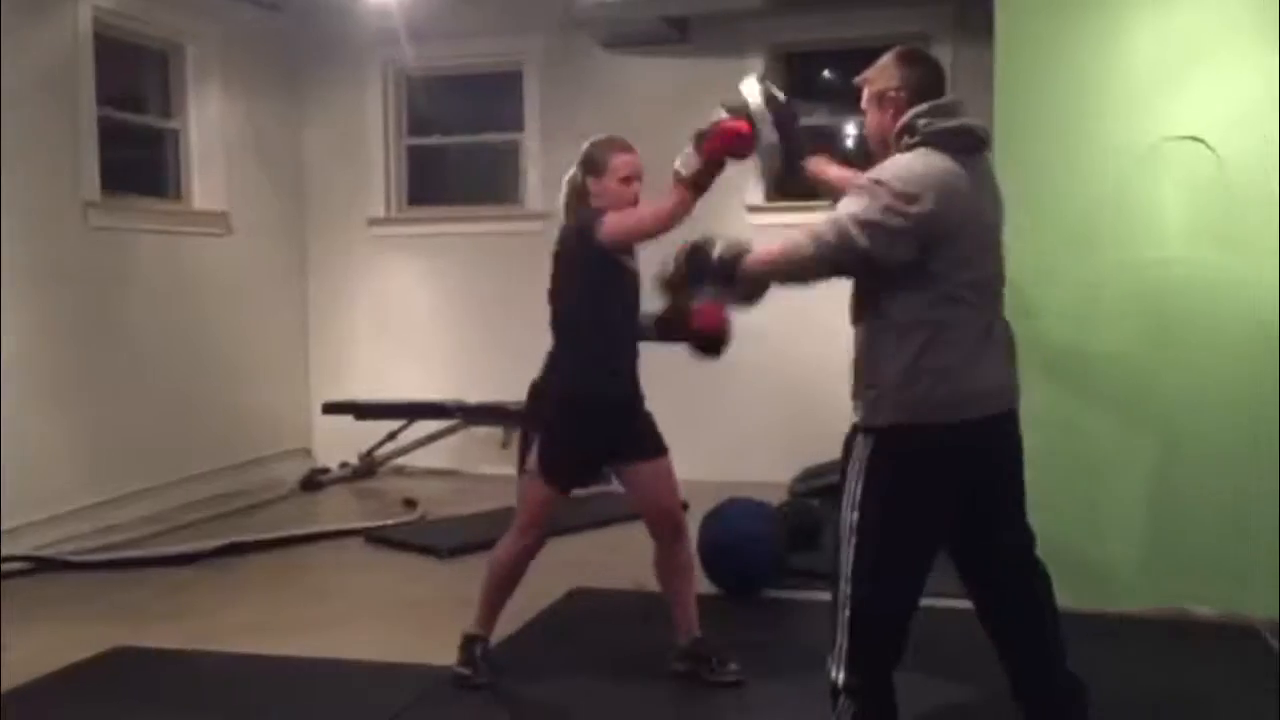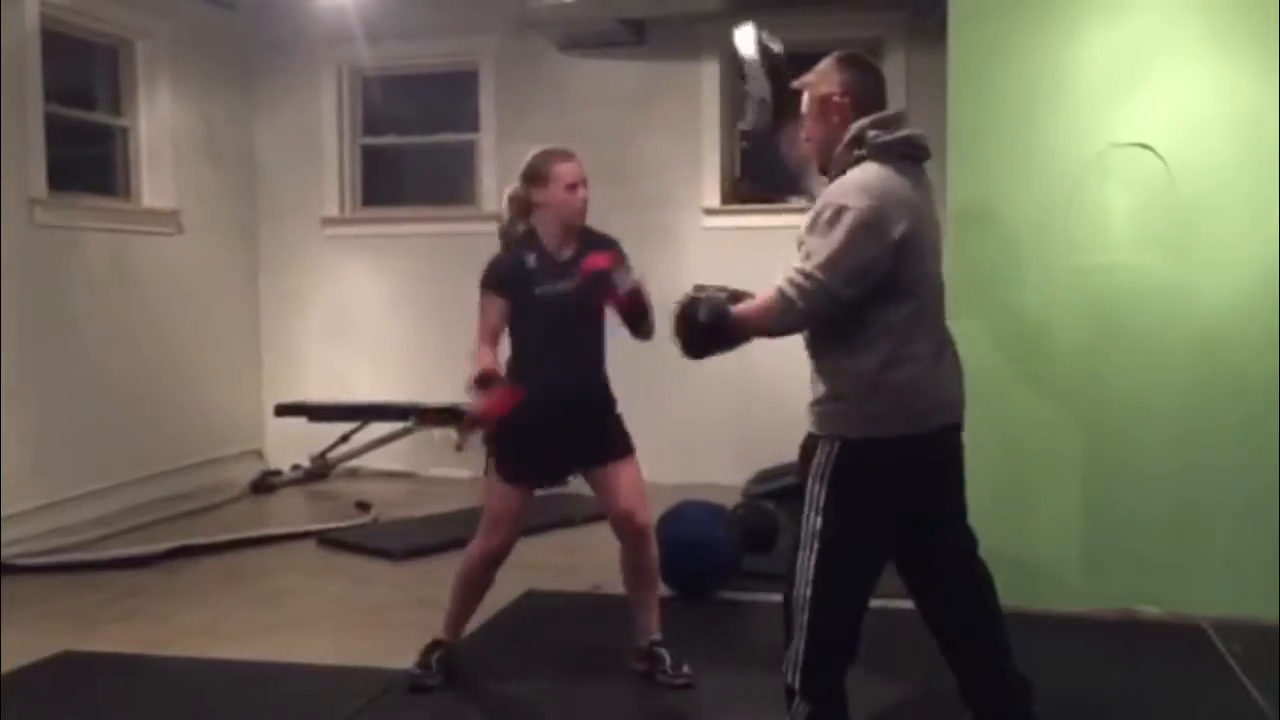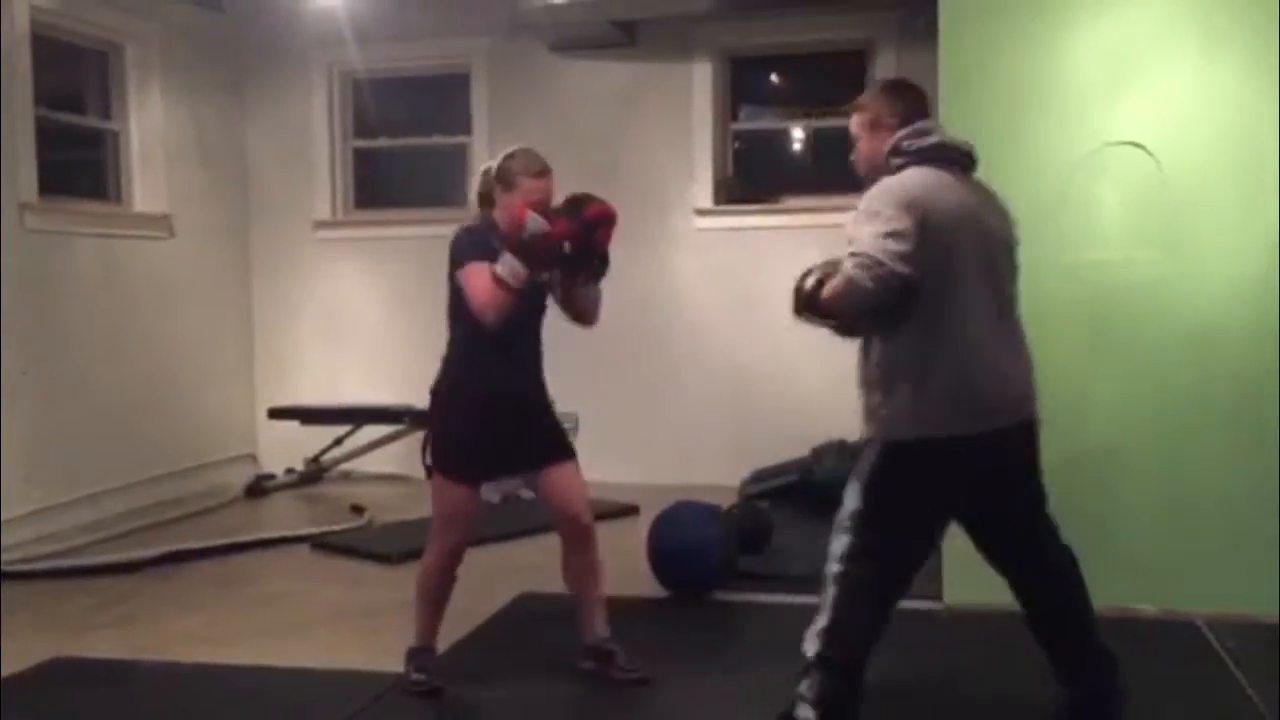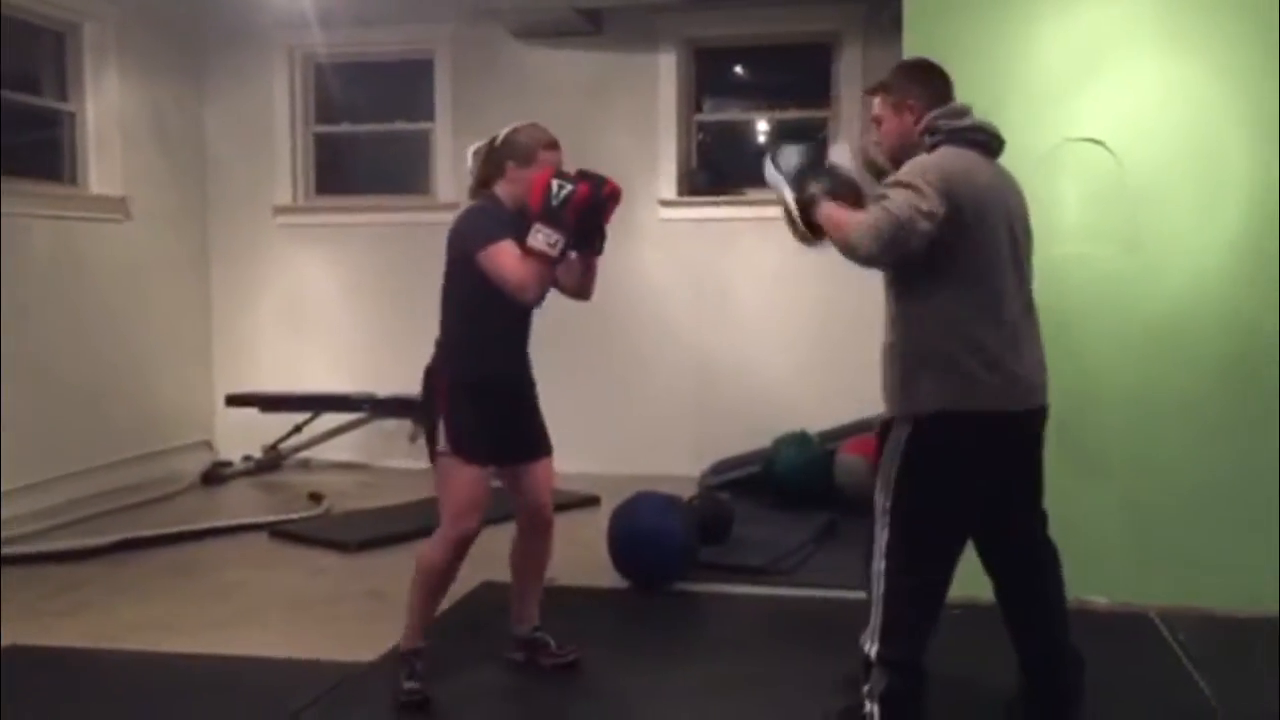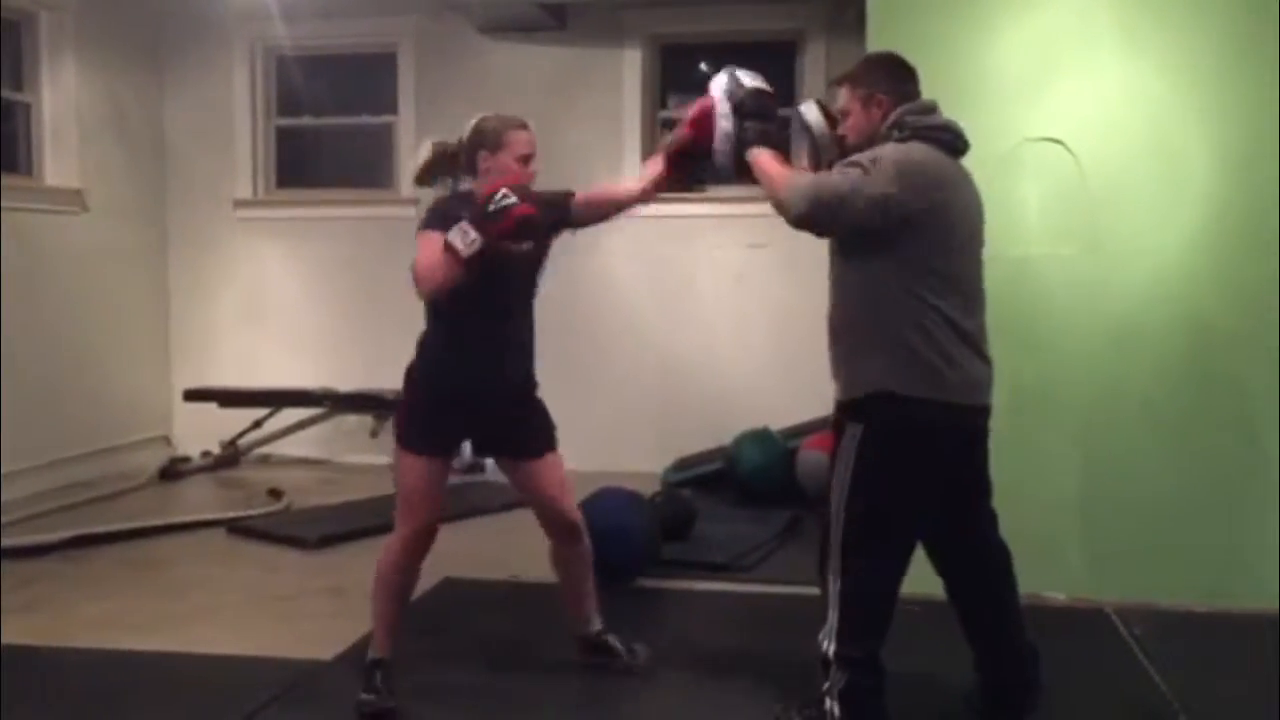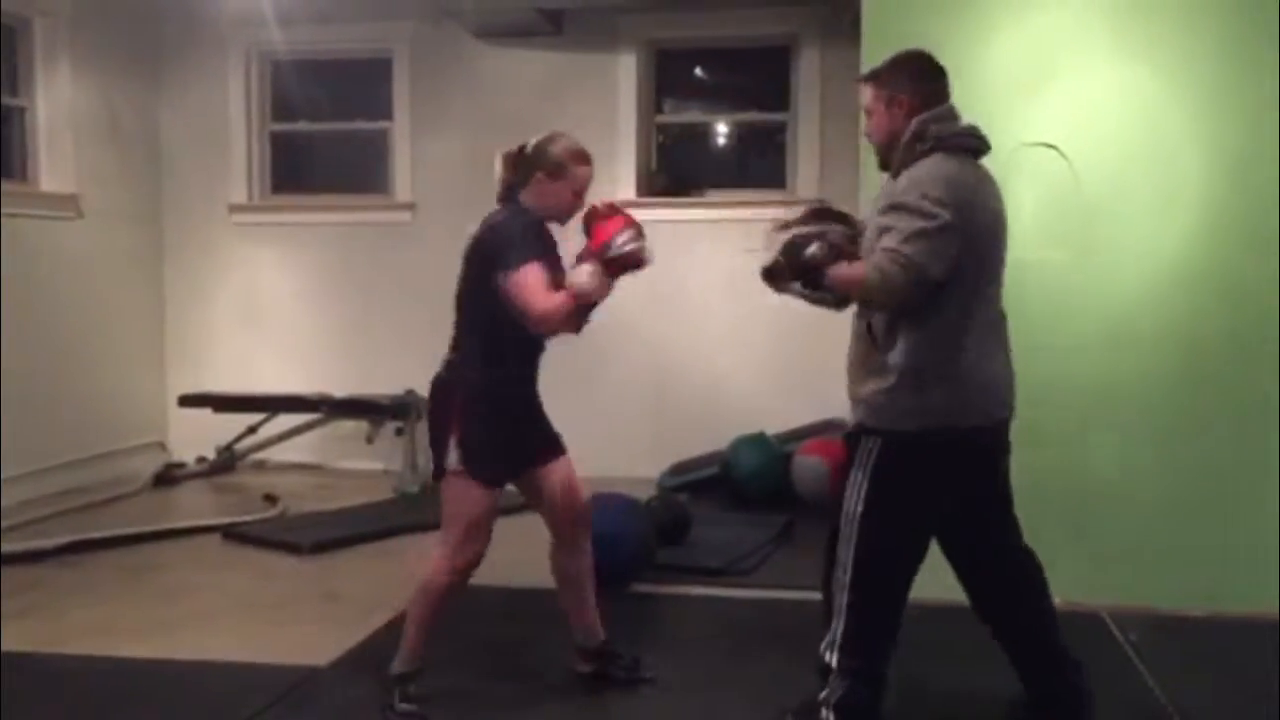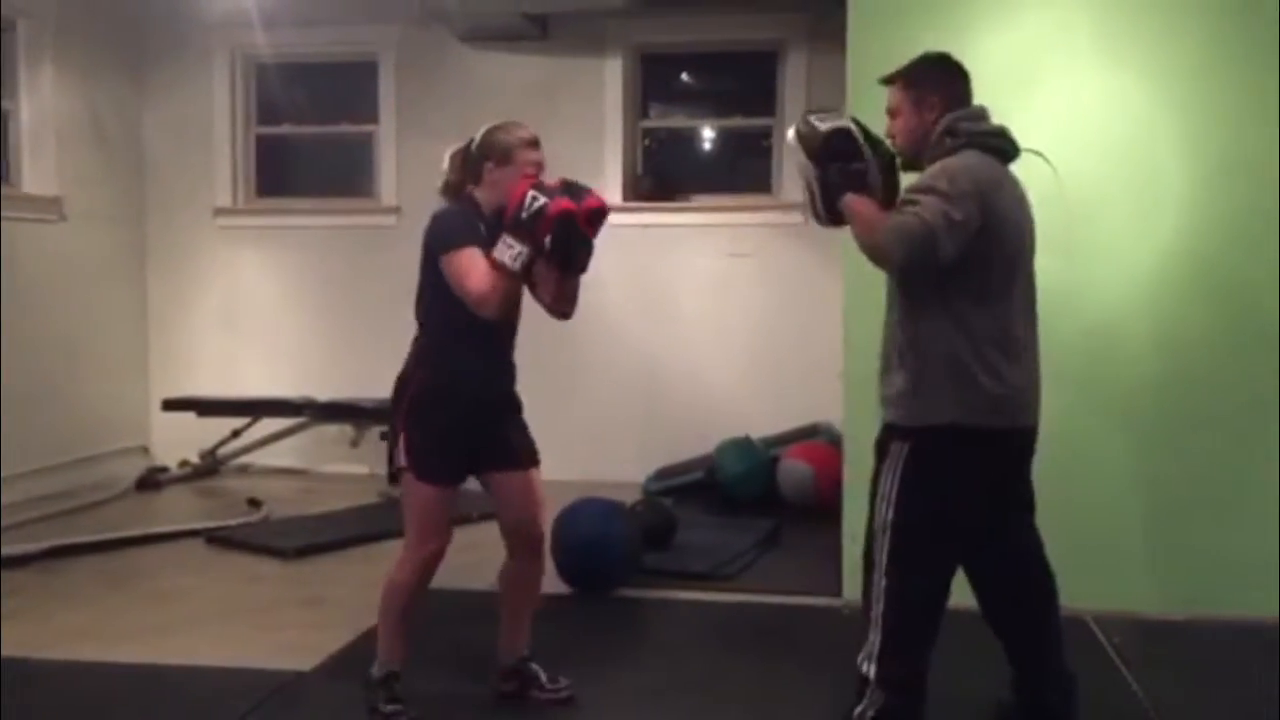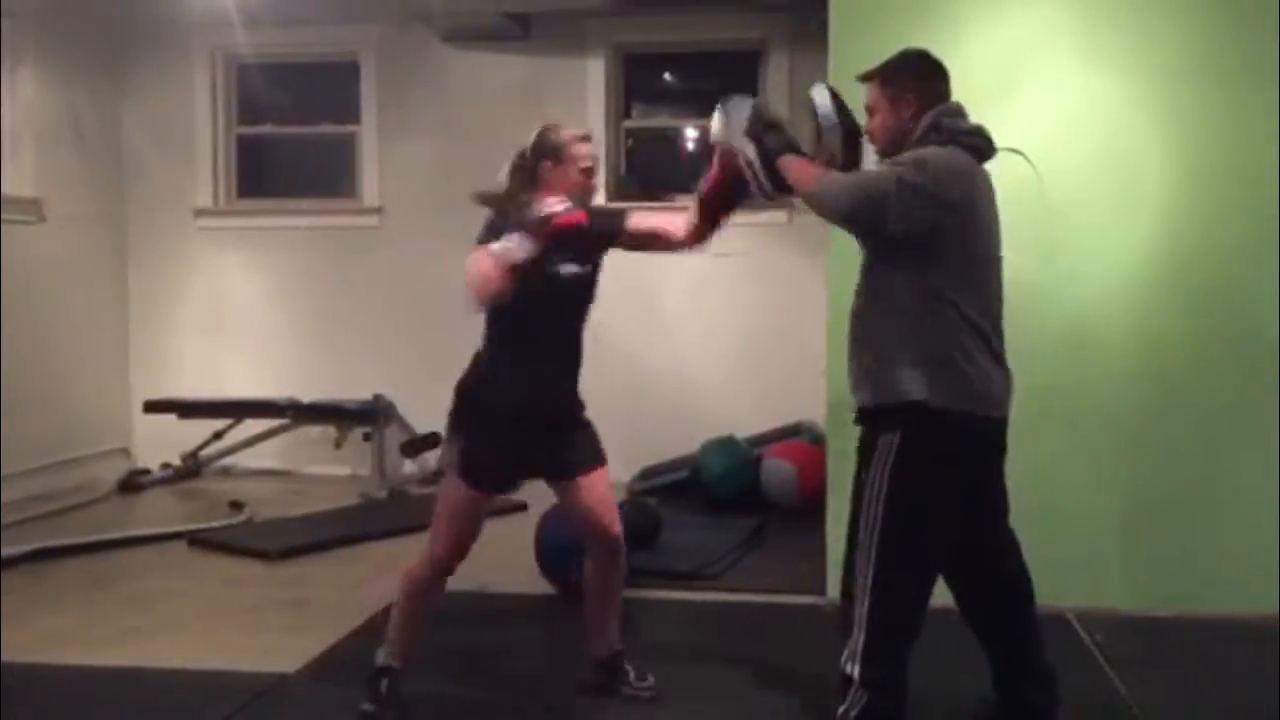
dt=0.5s
person 1, frame 1
left shoulder: (909, 177)
right shoulder: (974, 174)
left elbow: (826, 250)
left wrist: (733, 265)
right wrist: (804, 156)
left hip: (913, 420)
right hip: (989, 414)
left knee: (875, 588)
right knee: (1010, 572)
person 1, frame 2
left shoulder: (858, 195)
right shoulder: (905, 177)
left elbow: (800, 304)
left wrist: (724, 319)
left hip: (867, 430)
right hip: (932, 419)
left knee: (826, 592)
right knee: (951, 573)
person 1, frame 3
left shoulder: (895, 195)
right shoulder: (982, 197)
left elbow: (863, 289)
left wrist: (819, 295)
right wrist: (849, 300)
left hip: (922, 427)
right hip: (1006, 415)
left knee: (859, 576)
right knee: (1039, 560)
person 1, frame 4
left shoulder: (932, 171)
right shoulder: (994, 174)
left elbow: (878, 239)
left wrist: (819, 201)
right wrist: (852, 200)
left hip: (945, 406)
right hip: (1016, 399)
left knee: (906, 559)
right knee: (1022, 549)
person 1, frame 5
left shoulder: (900, 165)
right shoulder: (944, 171)
left elbow: (806, 202)
right elbow: (847, 206)
left wrist: (756, 144)
right wrist: (823, 157)
left hip: (896, 402)
right hip: (957, 397)
left knee: (860, 553)
right knee: (972, 546)
person 1, frame 6
left shoulder: (928, 183)
right shoulder: (967, 177)
left elbow: (891, 280)
left wrist: (825, 272)
right wrist: (850, 244)
left hip: (913, 417)
right hip: (977, 412)
left knee: (863, 568)
right knee: (1000, 560)
person 1, frame 7
left shoulder: (956, 176)
right shoulder: (992, 175)
left elbow: (901, 248)
right elbow: (927, 248)
left wrist: (848, 194)
right wrist: (876, 194)
left hip: (942, 420)
right hip: (1000, 415)
left knee: (902, 579)
right knee: (1012, 567)
person 1, frame 8
left shoulder: (933, 169)
right shoulder: (953, 172)
left elbow: (847, 201)
right elbow: (877, 208)
left wrist: (781, 153)
right wrist: (819, 156)
left hip: (923, 412)
right hip: (971, 408)
left knee: (883, 577)
right knee: (988, 563)
person 2, frame 1
left shoulder: (621, 236)
right shoulder: (584, 225)
right elbow: (653, 220)
left wrist: (680, 321)
right wrist: (701, 162)
left hip: (621, 403)
right hip: (565, 404)
left knee: (669, 522)
right knee: (528, 535)
left ankle: (691, 645)
right ankle: (477, 639)
person 2, frame 2
left shoulder: (602, 249)
right shoulder: (511, 262)
left elbow: (643, 329)
right elbow: (486, 339)
left wrist: (629, 294)
right wrist: (490, 381)
left hip: (591, 410)
right hip: (528, 414)
left knee: (637, 523)
right knee: (493, 543)
left ankle: (650, 645)
right ankle: (444, 644)
person 2, frame 3
left shoulder: (544, 243)
right shoulder: (471, 241)
left elbow: (586, 314)
right elbow: (490, 310)
right wrist: (524, 254)
left hip: (527, 403)
right hip: (467, 404)
left knee: (578, 519)
right knee: (450, 540)
left ankle: (596, 642)
right ankle: (422, 652)
person 2, frame 4
left shoulder: (529, 220)
right shoulder: (478, 222)
left elbow: (579, 288)
right elbow: (527, 288)
left wrist: (590, 228)
right wrist: (554, 225)
left hip: (512, 386)
right hip: (461, 389)
left knee: (538, 514)
right knee: (461, 525)
left ankle: (526, 634)
right ankle: (411, 650)
person 2, frame 5
left shoulder: (543, 211)
right shoulder: (450, 211)
left elbow: (634, 190)
right elbow: (429, 283)
left wrist: (680, 147)
right wrist: (481, 227)
left hip: (510, 391)
right hip: (440, 389)
left knee: (564, 518)
right knee: (414, 529)
left ankle: (592, 634)
right ankle: (377, 662)
person 2, frame 6
left shoulder: (531, 233)
right shoulder: (507, 232)
left elbow: (567, 320)
right elbow: (544, 318)
left wrist: (587, 278)
right wrist: (598, 273)
left hip: (514, 401)
right hip: (470, 403)
left knee: (574, 518)
right knee: (463, 549)
left ankle: (593, 649)
right ankle: (402, 673)
person 2, frame 7
left shoulder: (513, 225)
right shoulder: (451, 224)
left elbow: (561, 306)
right elbow: (486, 300)
right wrist: (522, 237)
left hip: (494, 403)
right hip: (435, 403)
left knee: (528, 537)
right knee: (426, 548)
left ankle: (514, 665)
person 2, frame 8
left shoulder: (592, 227)
right shoulder: (513, 221)
left elbow: (681, 232)
right elbow: (487, 292)
left wrist: (716, 196)
right wrist: (534, 238)
left hip: (558, 410)
right hip: (493, 404)
left knee: (608, 536)
right knee: (446, 550)
left ankle: (606, 660)
right ankle: (388, 668)
